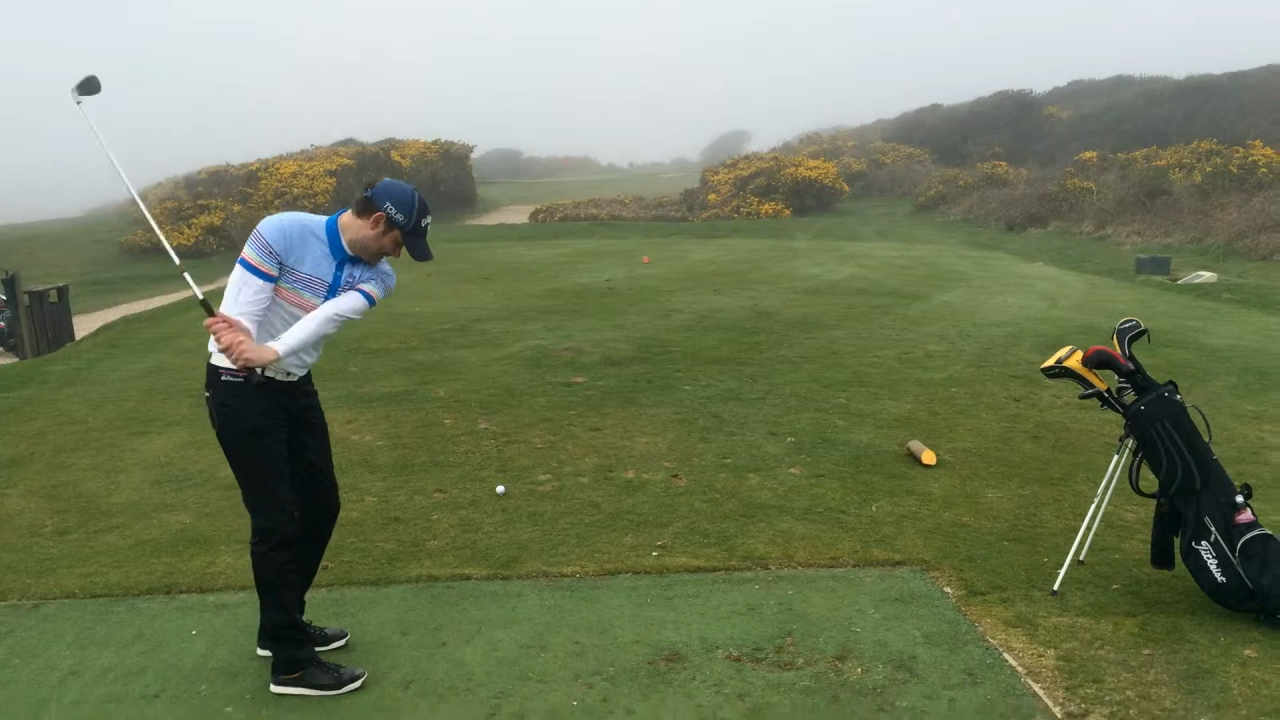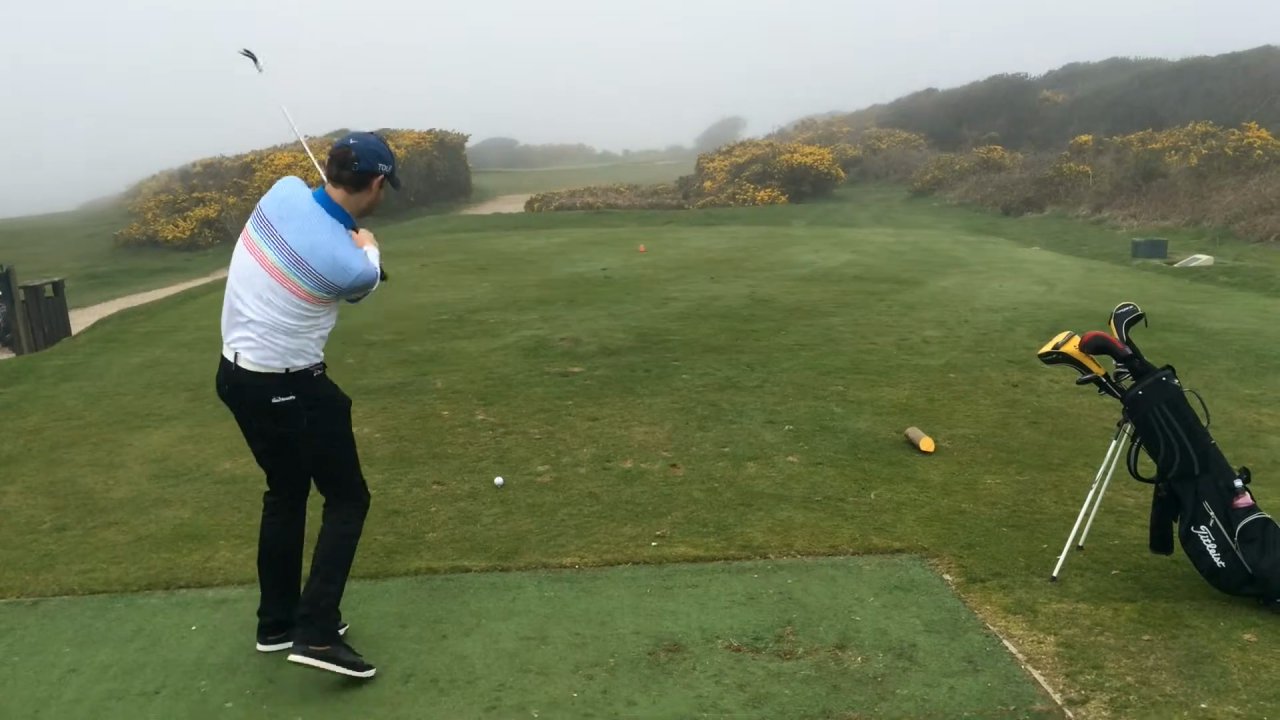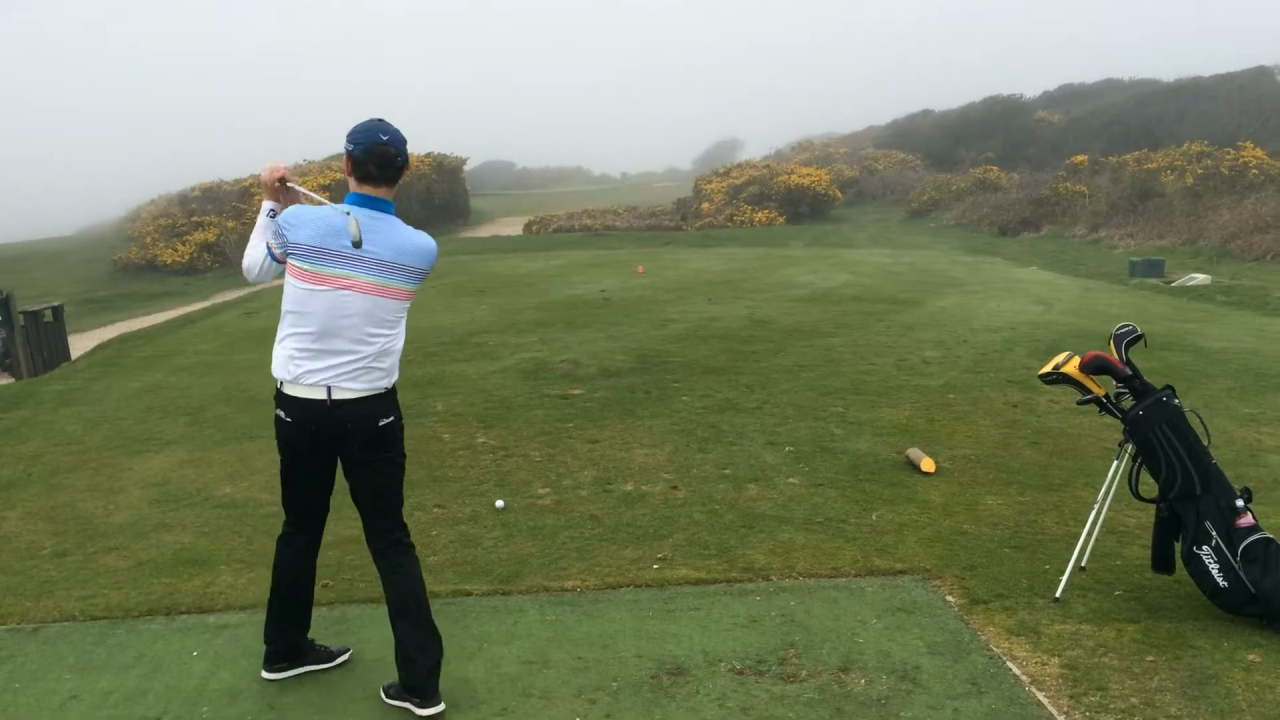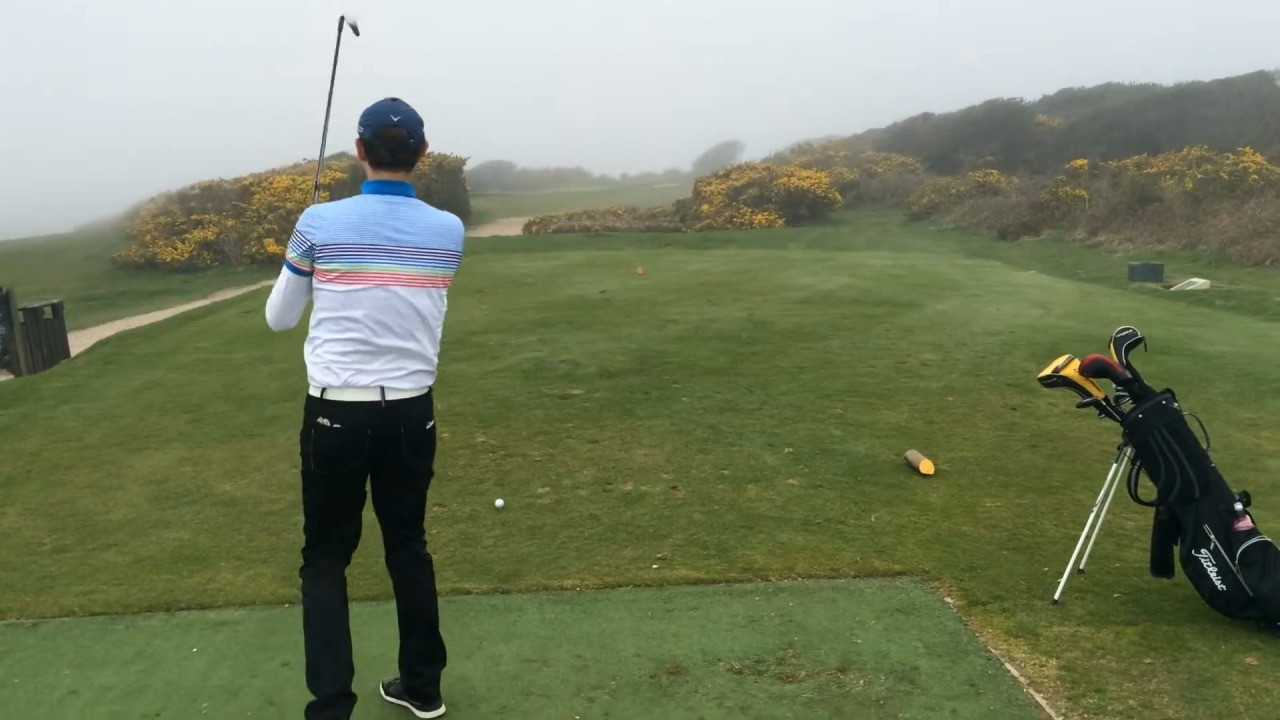
dt=0.4s
person 1, frame 1
left shoulder: (377, 276)
right shoulder: (279, 232)
left elbow: (323, 321)
right elbow: (242, 322)
left wrist: (267, 352)
right wrist: (245, 347)
left hip: (294, 386)
right hip: (241, 390)
left knee: (320, 509)
right knee: (278, 521)
left ankle: (281, 626)
right ankle: (291, 662)
person 1, frame 2
left shoulder: (283, 193)
right shoulder: (355, 267)
left hip: (236, 374)
right hip: (290, 390)
left knee: (285, 492)
right knee: (347, 499)
left ankle: (279, 620)
right ankle: (316, 632)
person 1, frame 3
left shoulder: (295, 223)
right shoulder: (421, 249)
left elbow: (253, 271)
left wrist: (271, 204)
left hip: (299, 408)
right hip: (372, 413)
left knee: (300, 528)
right knee: (390, 538)
left ankle: (284, 650)
person 1, frame 4
left shoulder: (317, 223)
right shoulder: (449, 231)
left elbow: (279, 317)
left hip: (335, 414)
right hip: (410, 415)
left knee: (326, 560)
right knee: (408, 549)
